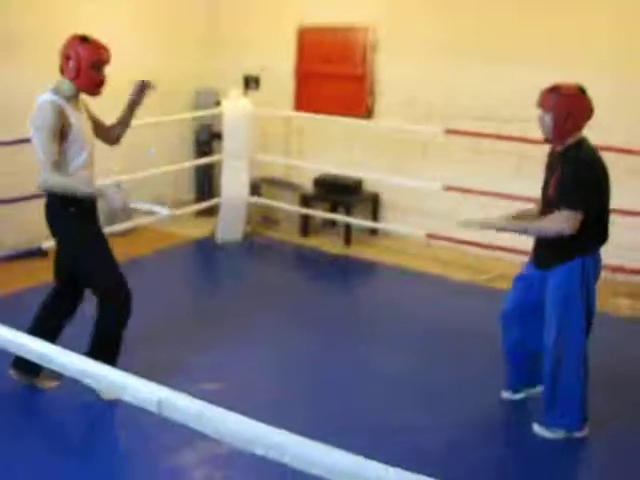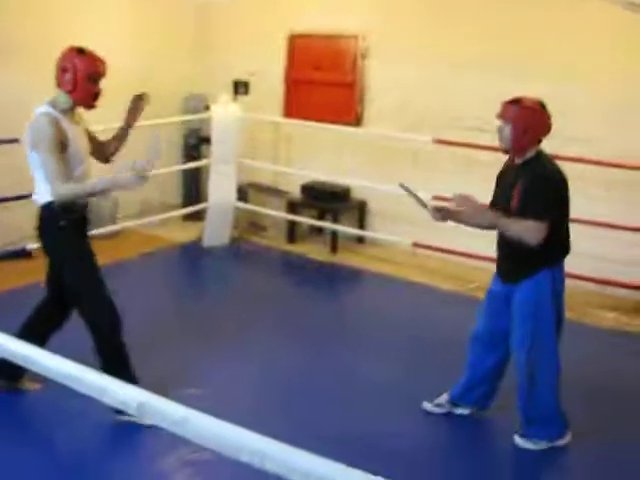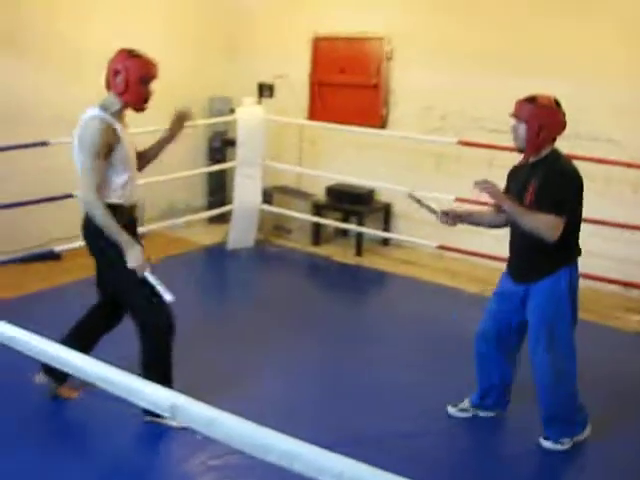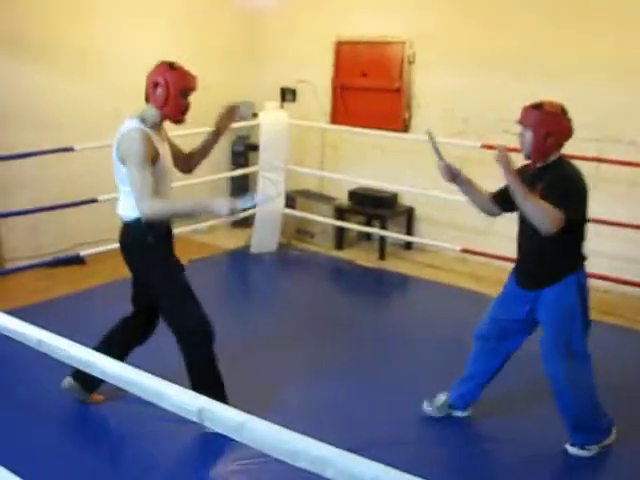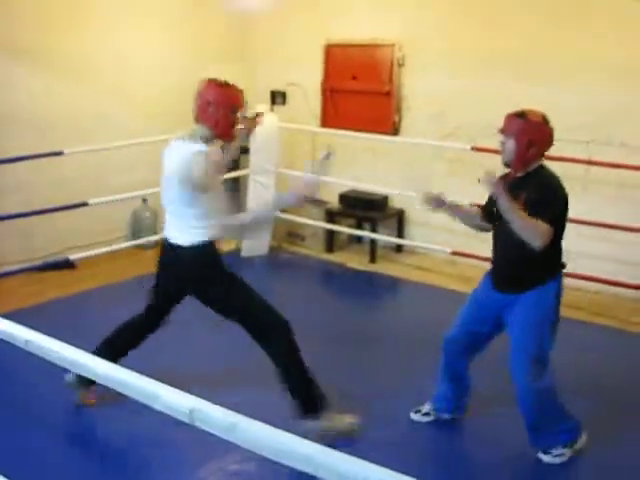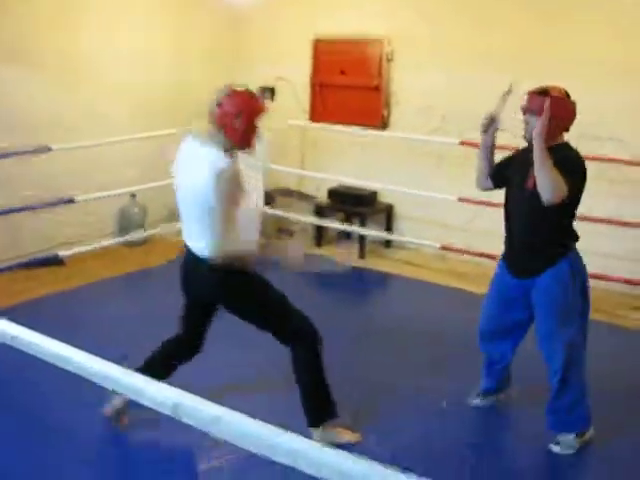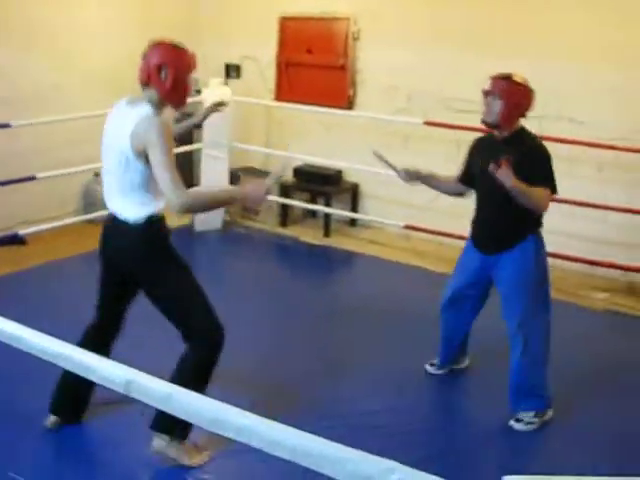
dt=0.3s
person 1, frame 1
left shoulder: (77, 105)
right shoulder: (50, 109)
left elbow: (111, 137)
right elbow: (47, 179)
left wrist: (133, 105)
right wrist: (102, 190)
left hip: (79, 208)
right hip: (68, 211)
left knee: (68, 290)
right knee: (117, 294)
left ankle: (26, 365)
person 1, frame 2
left shoulder: (72, 118)
right shoulder: (46, 123)
left elbow: (103, 154)
right elbow: (60, 191)
left wrist: (129, 123)
right wrist: (117, 181)
left hip: (71, 222)
right hip: (60, 224)
left knee: (58, 303)
right knee: (102, 316)
person 1, frame 3
left shoulder: (114, 122)
right shoulder: (96, 126)
left elbow: (134, 164)
right elbow: (89, 198)
left wrist: (170, 135)
right wrist: (128, 245)
left hip: (118, 225)
right hip: (107, 231)
left knee: (111, 305)
right knee: (157, 319)
left ankle: (54, 372)
person 1, frame 4
left shoulder: (156, 131)
right shoulder: (136, 138)
left elbow: (186, 164)
right elbow: (148, 207)
left wrist: (218, 132)
right wrist: (208, 206)
left hip: (152, 237)
right hip: (145, 239)
left knee: (143, 317)
right knee: (194, 327)
left ankle: (83, 378)
person 1, frame 5
left shoulder: (179, 145)
right shoulder: (200, 160)
right elbow: (223, 225)
left wrist: (240, 139)
right wrist: (282, 202)
left hip: (172, 255)
right hip: (197, 262)
left knee: (151, 317)
right knee: (273, 328)
left ankle: (85, 375)
right ankle: (316, 413)
person 1, frame 6
left shoulder: (189, 147)
right shoulder: (225, 171)
right elbow: (223, 251)
right wrist: (263, 252)
left hip: (193, 267)
right hip: (224, 272)
left knee: (189, 338)
right knee: (302, 335)
left ankle: (125, 395)
right ankle: (323, 425)
person 1, frame 7
left shoulder: (122, 109)
right shoulder: (150, 123)
right elbow: (177, 200)
left wrist: (198, 118)
right wrist: (238, 194)
left hip: (116, 235)
right hip: (144, 241)
left knee: (105, 322)
right knee: (207, 335)
left ankle: (61, 409)
right ankle: (169, 432)
person 2, frame 1
left shoulder: (584, 164)
right shoulder: (558, 155)
left elbow: (566, 223)
left wrist: (509, 224)
right wrist: (523, 215)
left hip: (572, 265)
right hip: (545, 260)
left knee: (563, 341)
right knee: (516, 315)
left ankle: (567, 420)
right ankle: (526, 379)
person 2, frame 2
left shoulder: (545, 176)
right shoulder: (510, 170)
left elbow: (534, 234)
left wrist: (480, 211)
right wrist: (455, 215)
left hip: (538, 278)
right hip: (508, 274)
left knee: (534, 353)
right knee: (487, 339)
left ankle: (548, 429)
right ankle: (466, 398)
person 2, frame 3
left shoulder: (562, 173)
right shoulder: (520, 170)
left elbow: (551, 229)
left wrist: (504, 200)
right wrist: (465, 217)
left hip: (552, 278)
right hip: (517, 273)
left knee: (549, 355)
right knee: (492, 335)
left ankle: (569, 427)
right ankle: (488, 401)
person 2, frame 4
left shoulder: (567, 179)
right shoulder: (528, 173)
left elbow: (547, 224)
right elbow: (494, 206)
left wrist: (513, 180)
right wrist: (460, 179)
left hip: (560, 285)
right hip: (524, 278)
left knee: (564, 363)
right knee: (491, 338)
left ankle: (594, 432)
right ankle: (459, 399)
person 2, frame 5
left shoulder: (547, 188)
right shoulder: (507, 182)
left elbow: (538, 240)
right elbow: (485, 221)
left wrist: (502, 198)
right wrist: (447, 205)
left hip: (536, 291)
right hip: (497, 282)
left knee: (526, 370)
right knee: (458, 342)
left ankle: (564, 437)
right ankle: (446, 404)
person 2, frame 6
left shoulder: (568, 160)
right shoulder: (521, 157)
left elbow: (551, 196)
right elbow: (485, 181)
left wrist: (539, 142)
right wrist: (488, 139)
left hip: (555, 270)
right hip: (514, 266)
left knee: (561, 349)
right knee: (493, 330)
left ankle: (574, 425)
right ankle: (494, 386)
person 2, frame 7
left shoulder: (531, 149)
right shoulder: (481, 145)
left elbow: (543, 202)
right elbow: (460, 186)
left wrist: (513, 184)
right wrist: (421, 177)
left hip: (519, 248)
right hip: (480, 244)
left knee: (526, 325)
right knee: (456, 303)
left ankle: (534, 405)
right ankle: (452, 357)
